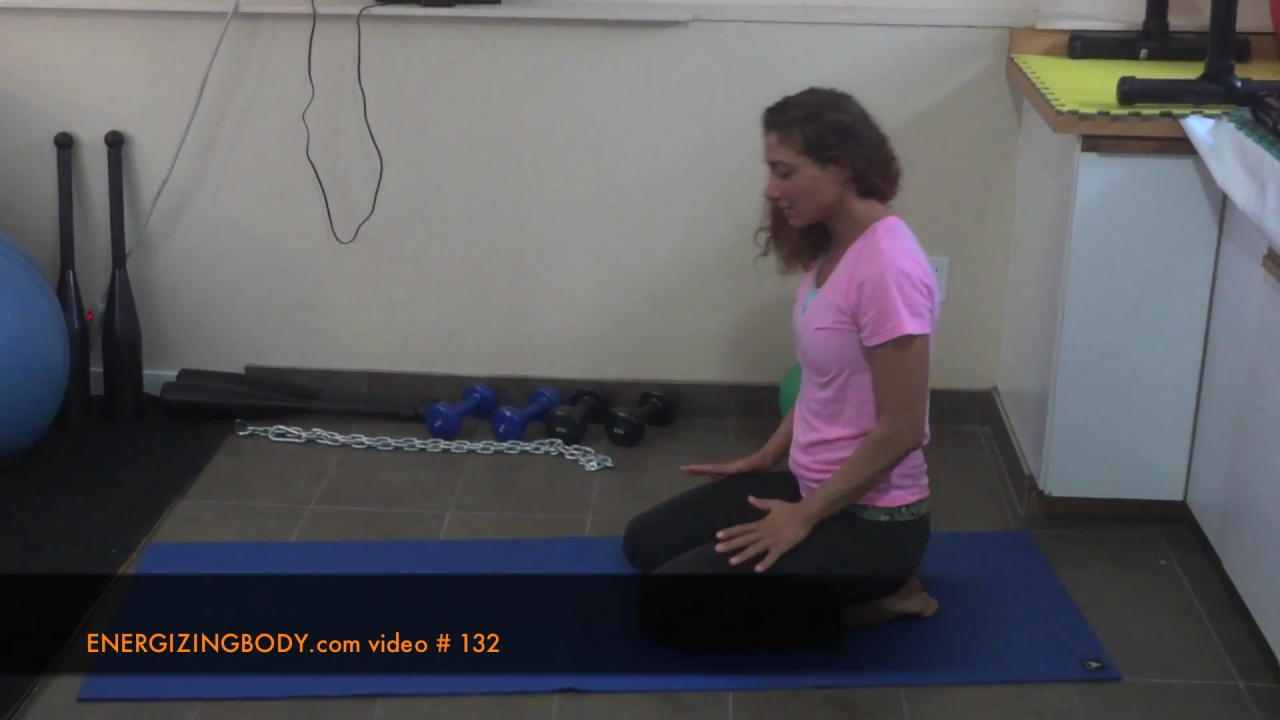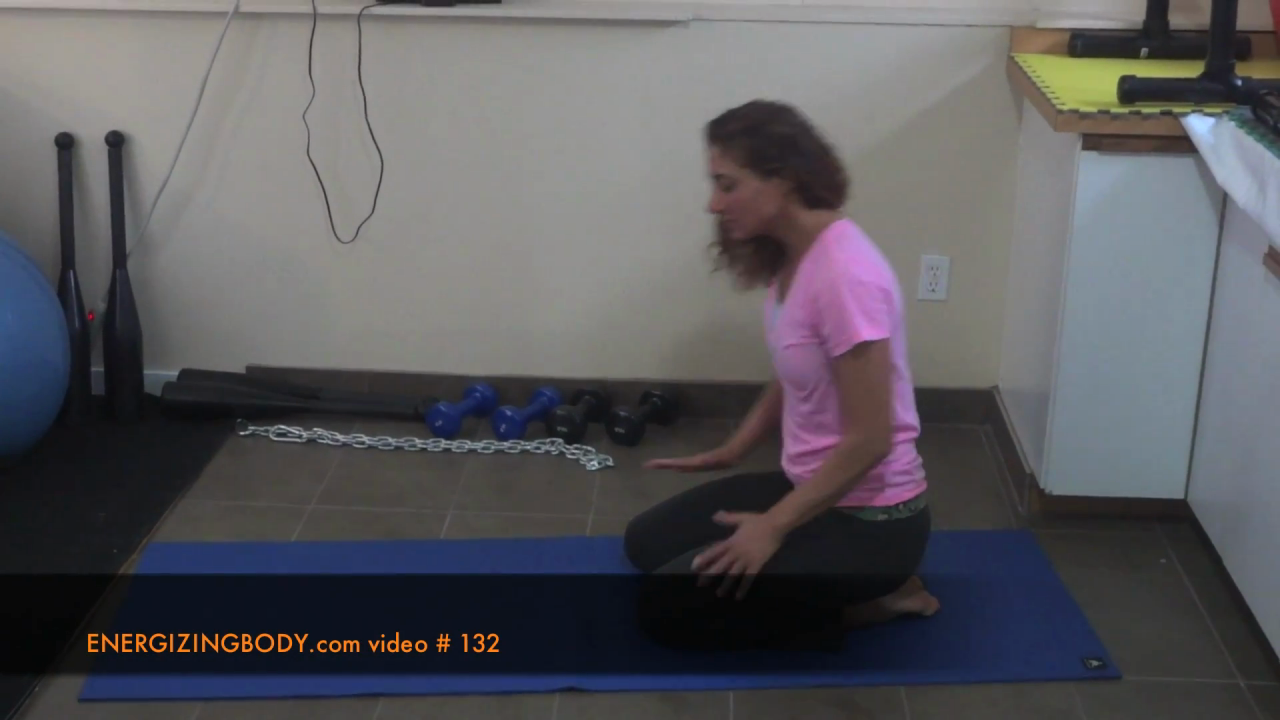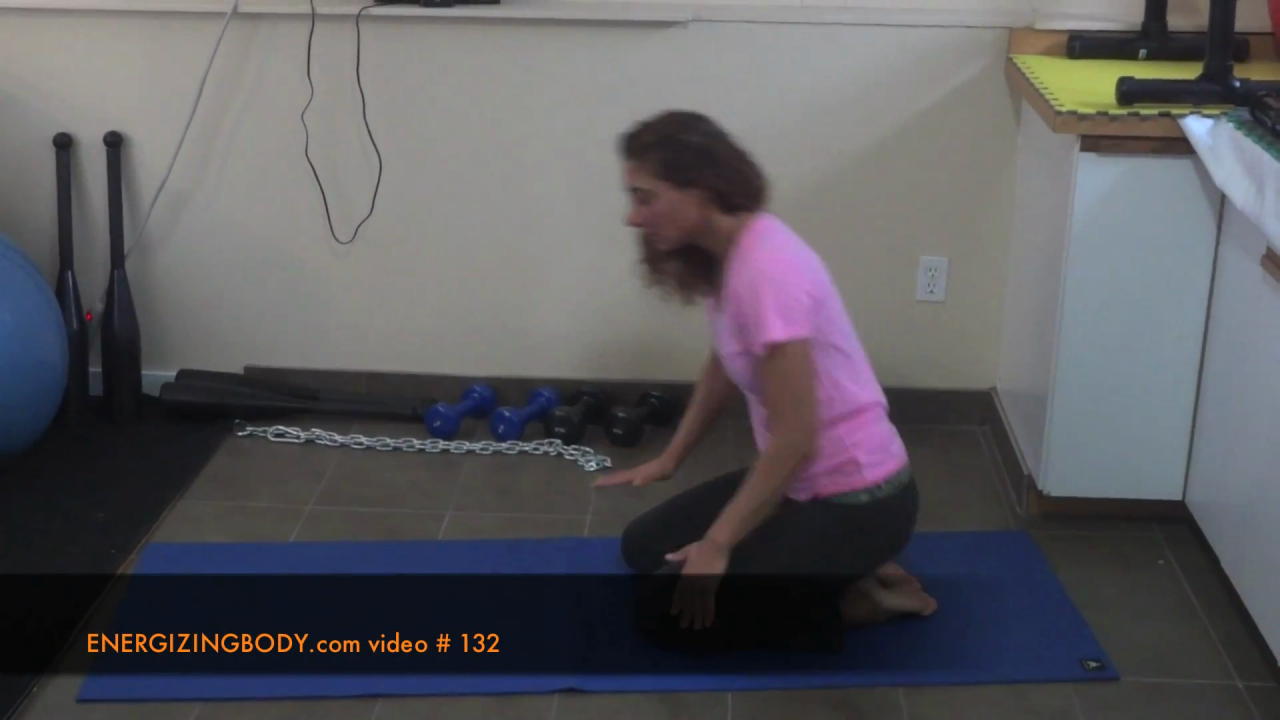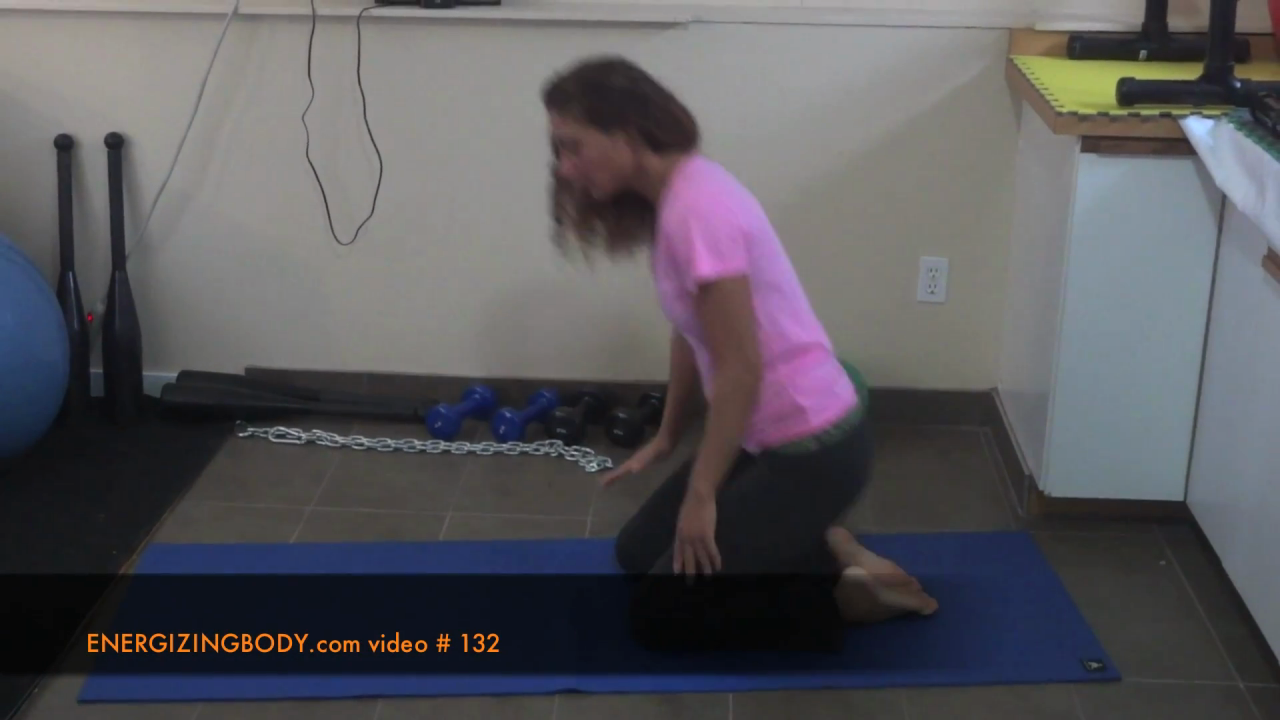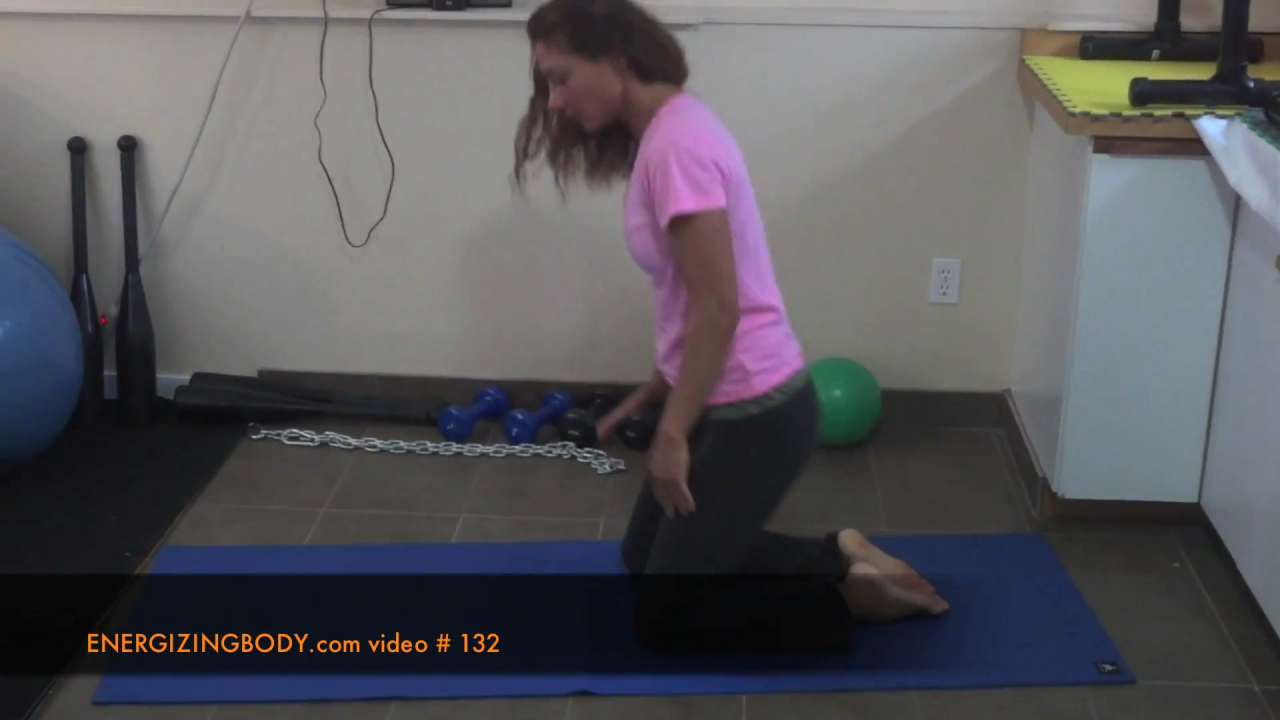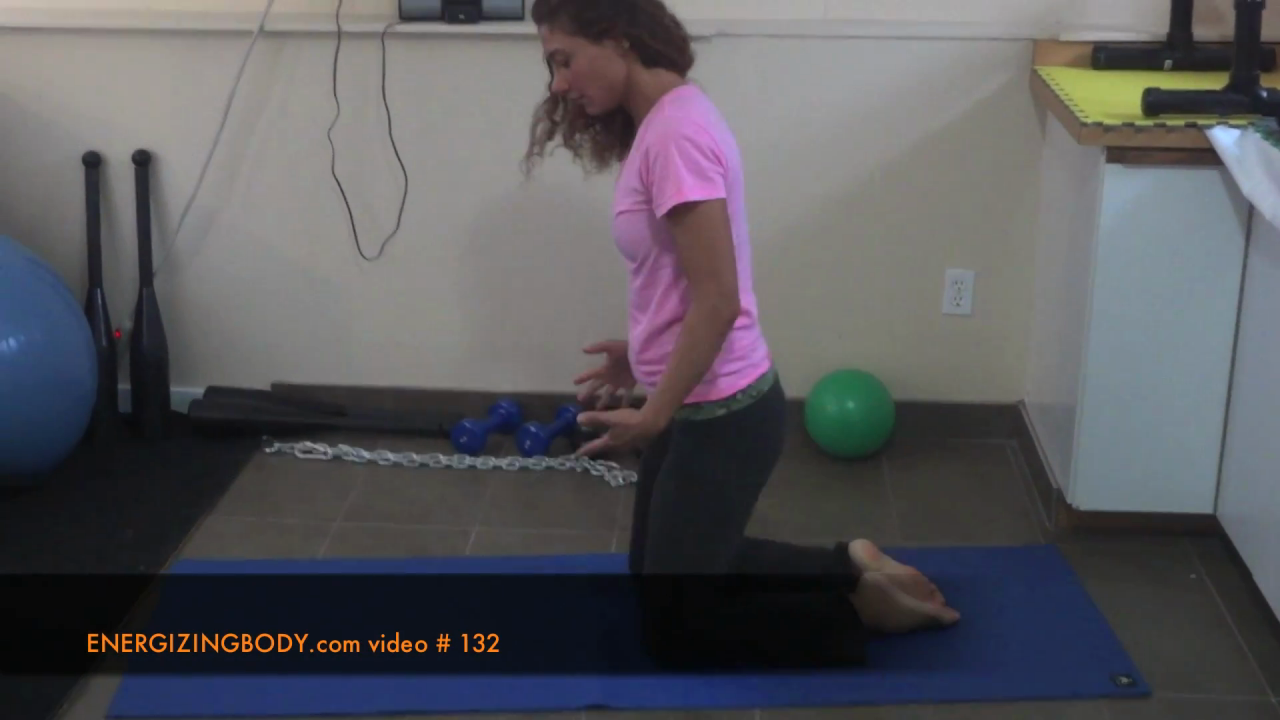
dt=0.2s
person 1, frame 1
left shoulder: (887, 268)
right shoulder: (833, 247)
left elbow: (902, 432)
left wrist: (805, 518)
right wrist: (766, 457)
left hip: (871, 518)
right hip: (815, 484)
left knee: (668, 606)
right knee: (645, 542)
left ankle: (867, 595)
right ankle: (843, 581)
person 1, frame 2
left shoulder: (842, 276)
right shoulder: (795, 254)
left elbow: (871, 439)
left wrist: (774, 527)
right wrist: (732, 450)
left hip: (870, 519)
right hip: (817, 488)
left knee: (667, 608)
right knee: (647, 542)
left ankle: (864, 596)
right ankle: (853, 583)
person 1, frame 3
left shoulder: (765, 271)
right shoulder: (728, 252)
left elbow: (795, 440)
right elbow: (722, 365)
left wrist: (718, 546)
right wrist: (669, 459)
left hip: (858, 501)
right hip: (804, 486)
left knee: (666, 611)
right knee: (642, 546)
left ankle: (850, 602)
right ankle: (843, 574)
person 1, frame 4
left shoulder: (695, 211)
right shoulder: (677, 195)
left elbow: (740, 373)
left wrist: (700, 497)
right wrist: (665, 439)
left hip: (814, 451)
right hip: (769, 441)
right knee: (635, 553)
left ankle: (842, 596)
right ankle: (825, 552)
person 1, frame 5
left shoulder: (675, 144)
right shoulder: (665, 130)
left elbow: (718, 310)
left wrist: (673, 434)
right wrist: (659, 386)
left hip: (754, 412)
right hip: (724, 402)
left knee: (666, 615)
right knee: (642, 556)
left ankle: (848, 595)
right ankle: (836, 555)
person 1, frame 6
left shoulder: (676, 135)
right shoulder: (664, 122)
left elbow: (717, 303)
left wrist: (654, 413)
right wrist: (640, 353)
left hip: (718, 413)
right hip: (696, 401)
left knee: (676, 632)
right knee: (657, 570)
left ankle: (860, 606)
right ankle: (849, 565)
